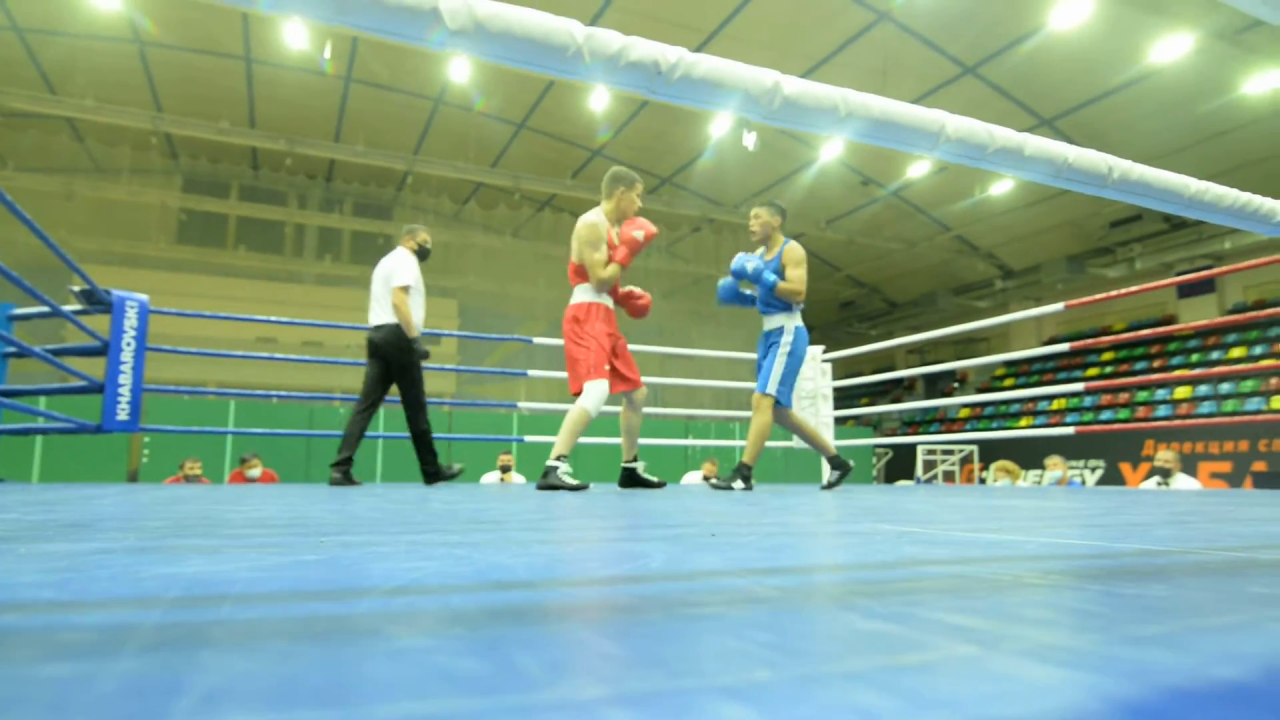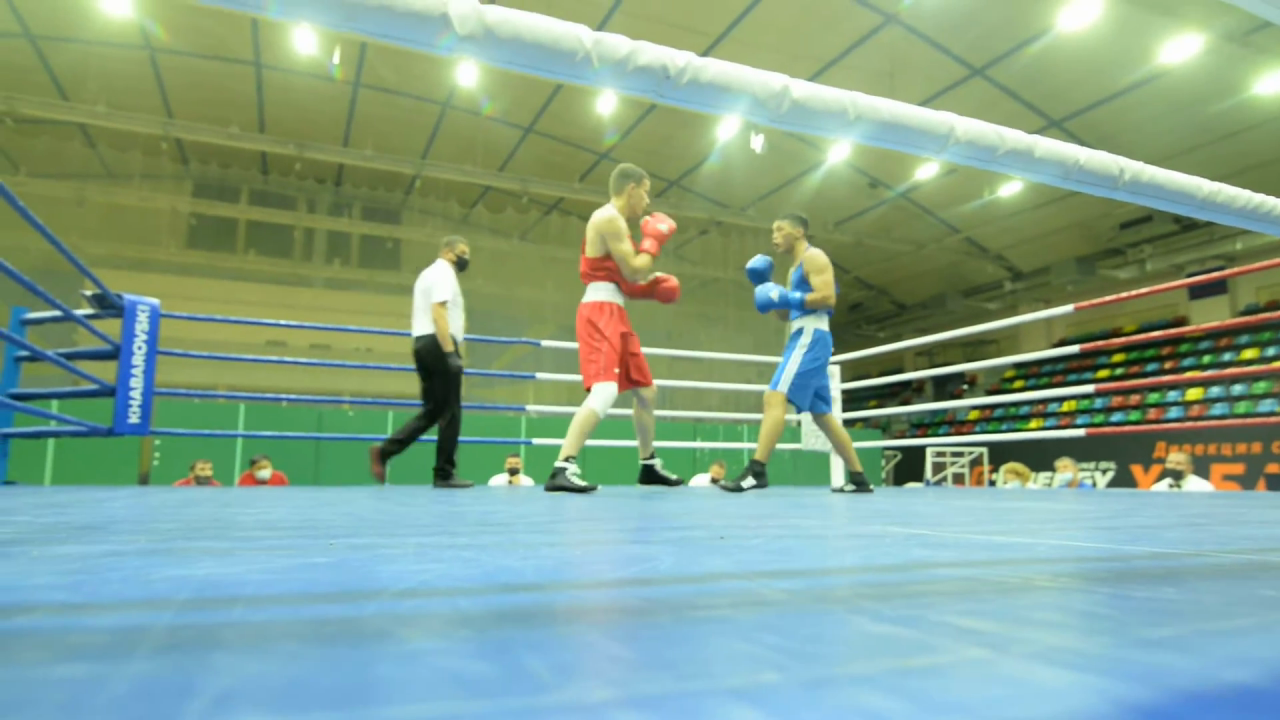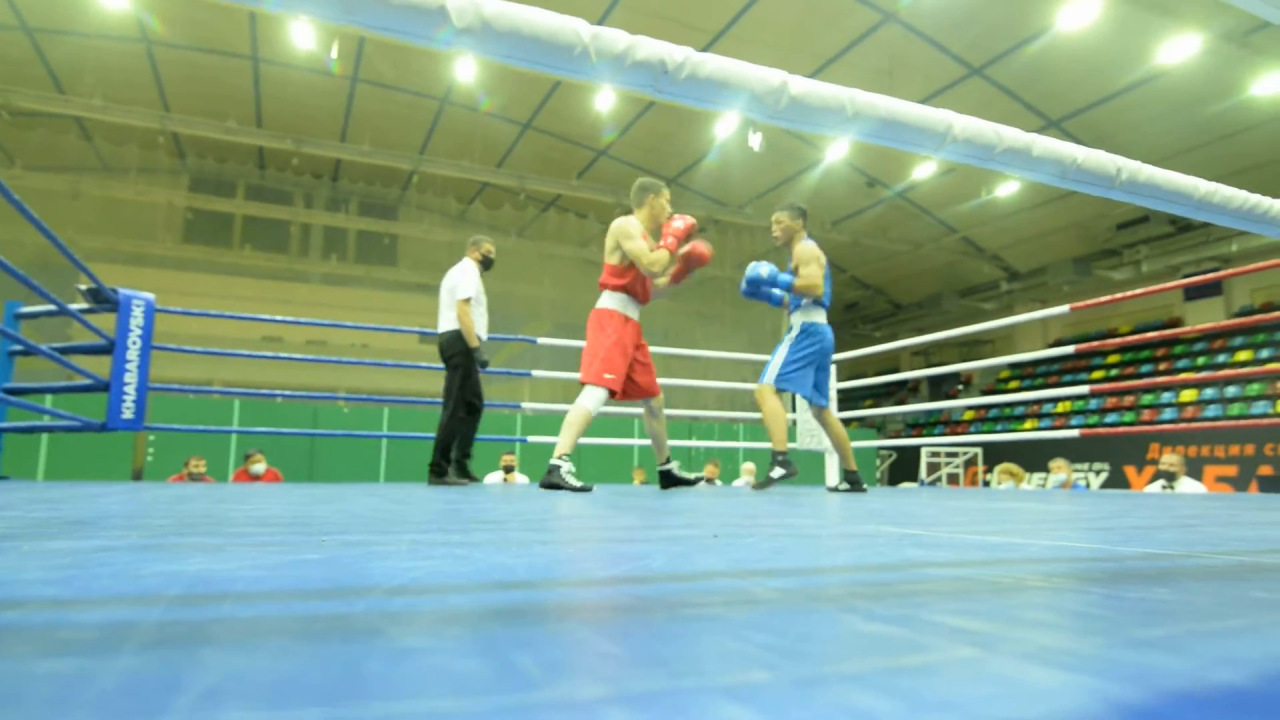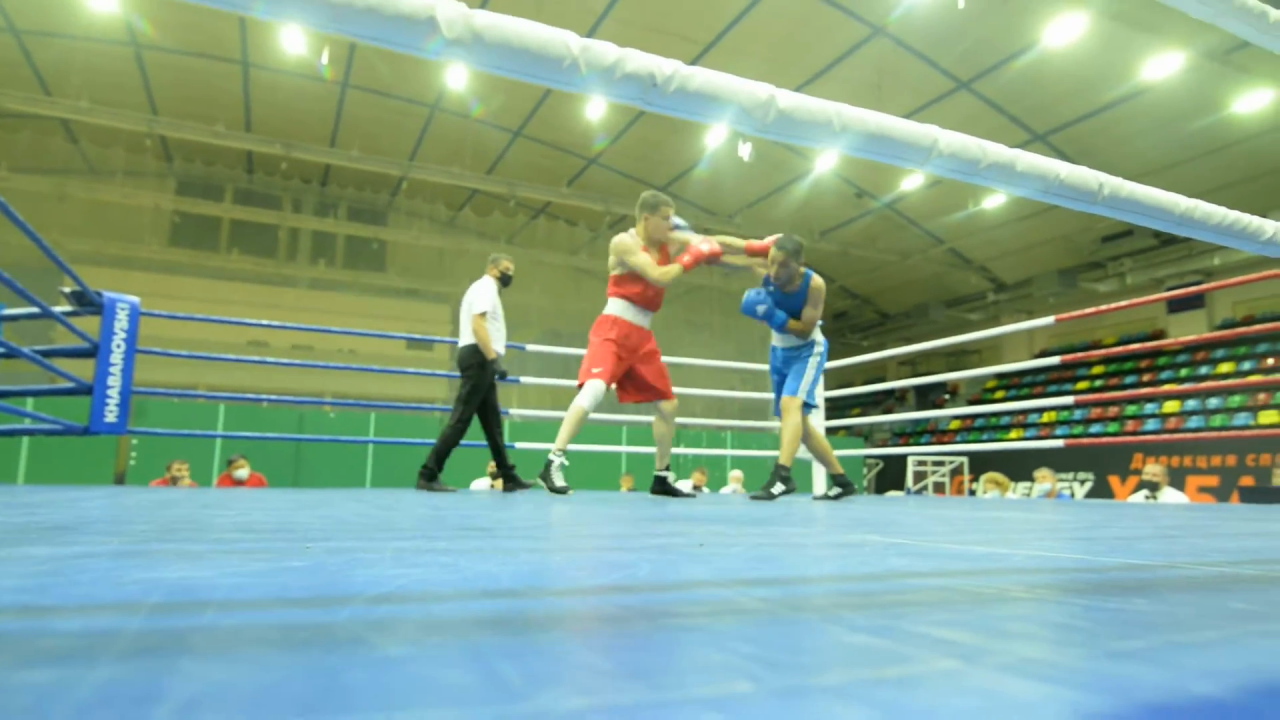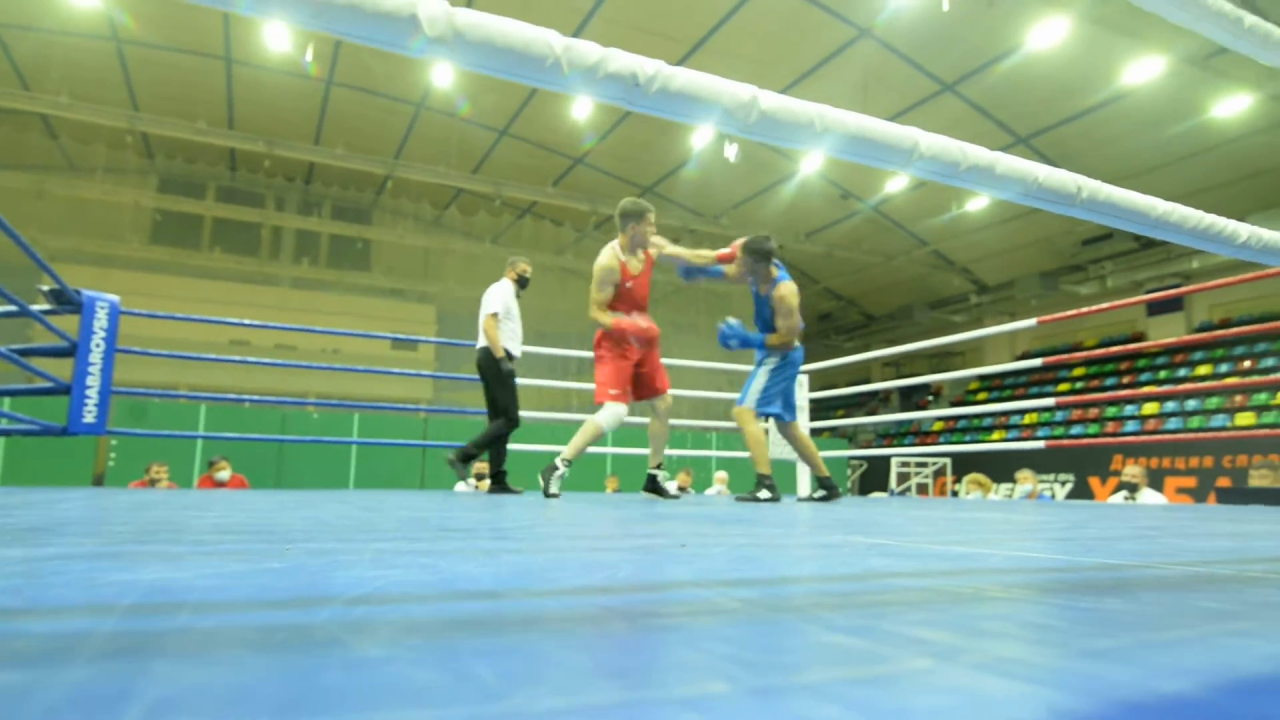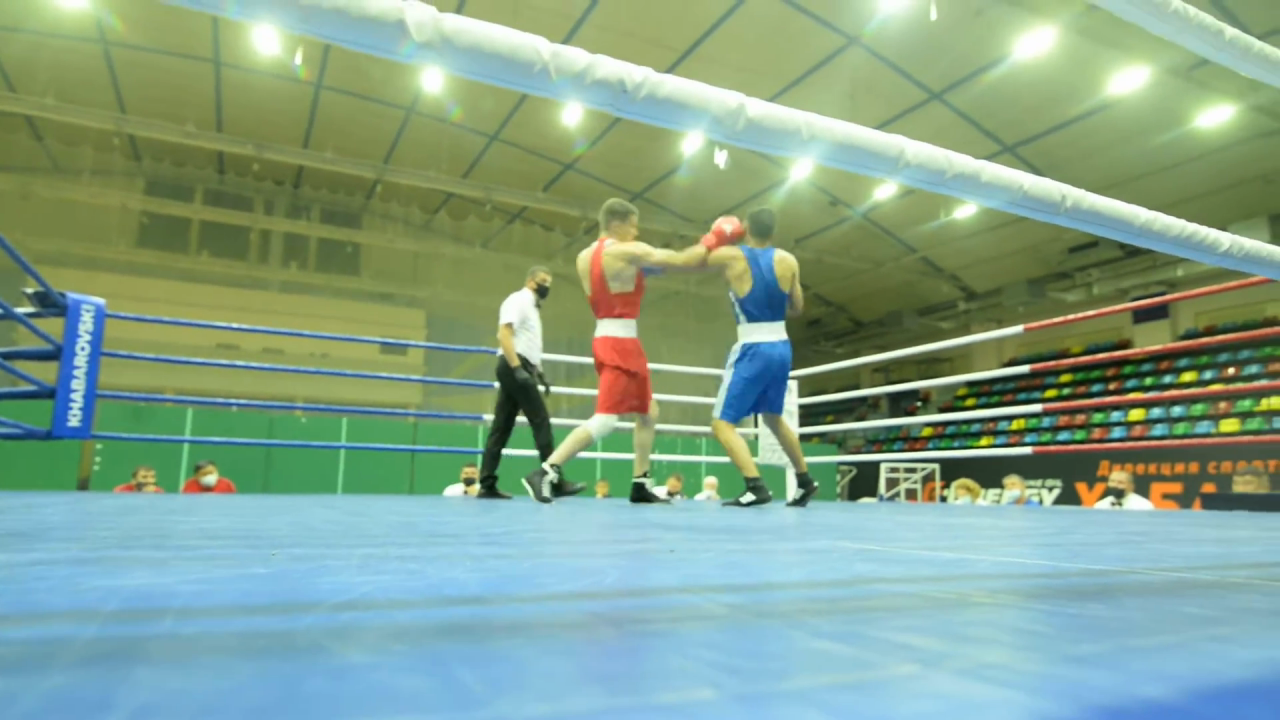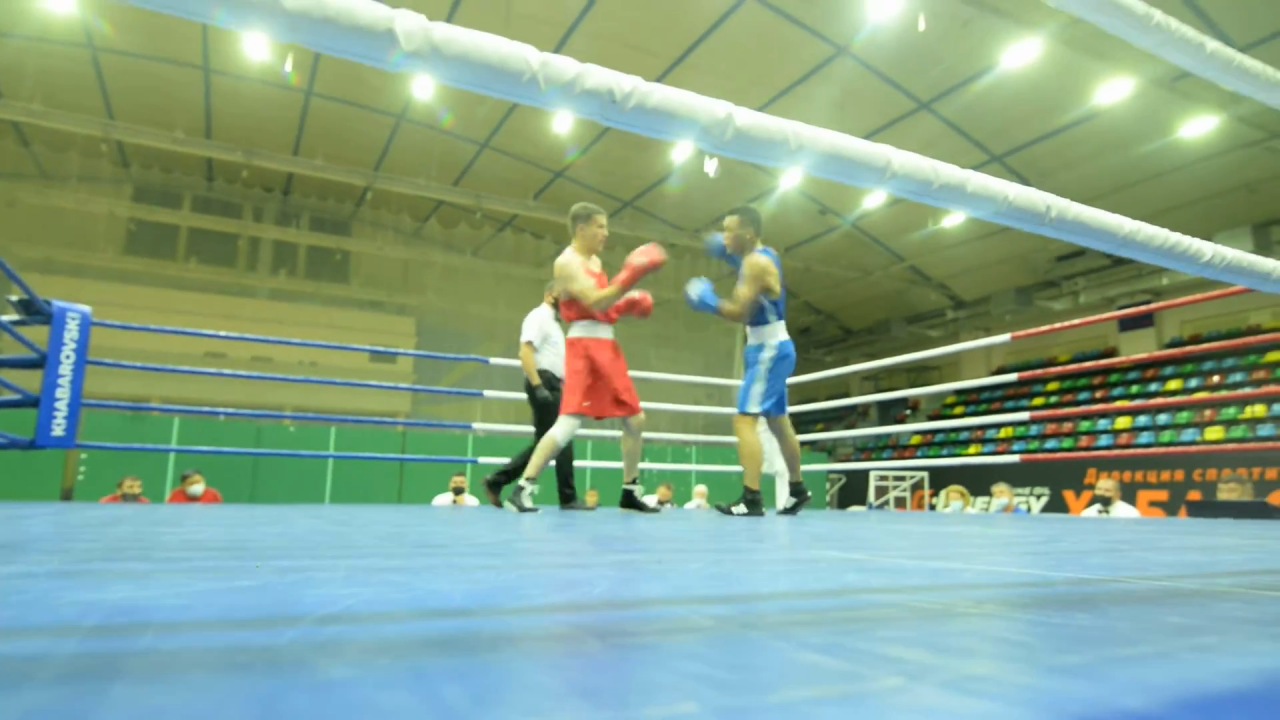
dt=0.2s
person 1, frame 1
left shoulder: (610, 228)
right shoulder: (593, 224)
right elbow: (598, 280)
left wrist: (622, 295)
right wrist: (630, 250)
left hip: (603, 319)
right hip: (588, 316)
left knee: (636, 393)
right knee: (597, 392)
left ankle: (631, 469)
right ankle: (554, 468)
person 1, frame 2
left shoulder: (617, 221)
right shoulder: (609, 218)
right elbow: (632, 271)
left wrist: (649, 286)
right wrist: (653, 242)
left hip: (614, 315)
right hip: (601, 313)
left knee: (646, 391)
right knee: (605, 391)
left ankle: (649, 466)
right ankle: (562, 469)
person 1, frame 3
left shoulder: (644, 236)
right shoulder: (625, 226)
left elbow: (655, 285)
right elbow: (653, 267)
left wrist: (685, 265)
right wrist: (672, 240)
left hip: (629, 325)
right hip: (610, 321)
left knee: (654, 401)
right knee: (597, 392)
left ankle: (667, 469)
right ankle: (558, 467)
person 1, frame 4
left shoulder: (673, 239)
right shoulder: (622, 243)
left elbow: (718, 245)
right elbow: (659, 279)
left wrist: (756, 247)
right wrist: (692, 257)
left hip: (643, 336)
right hip: (614, 328)
left knee: (667, 406)
right knee: (593, 390)
left ankle: (662, 477)
right ankle: (555, 462)
person 1, frame 5
left shoulder: (650, 245)
right shoulder: (606, 262)
left elbow: (687, 257)
right elbow: (595, 311)
left wrist: (725, 255)
right wrist: (626, 326)
left hip: (640, 339)
right hip: (614, 340)
left knee: (662, 403)
right knee: (614, 411)
left ankle: (654, 476)
right ankle: (558, 467)
person 1, frame 6
left shoulder: (584, 258)
right shoulder: (628, 251)
right elbow: (681, 261)
right wrist: (714, 239)
left hip: (610, 340)
right hip: (620, 343)
left knee: (648, 414)
right knee: (605, 420)
left ankle: (641, 484)
right ankle: (546, 471)
person 1, frame 7
left shoulder: (595, 261)
right shoulder: (568, 262)
right elbow: (595, 303)
left wrist: (628, 304)
right wrist: (631, 275)
left hip: (606, 347)
right hip: (586, 346)
left knee: (635, 419)
right knee: (570, 421)
left ankle: (631, 490)
right ankle: (523, 487)
person 2, frame 1
left shoulder: (792, 250)
right shoulder: (759, 254)
left elbow: (797, 294)
left wrist: (760, 275)
right wrist: (740, 295)
left hip: (788, 335)
right hip: (769, 336)
left knee: (762, 400)
right knee: (781, 413)
left ankle: (743, 474)
right ankle: (837, 463)
person 2, frame 2
left shoulder: (813, 256)
right shoulder: (796, 266)
left elbow: (828, 298)
right elbow: (785, 313)
left wrist: (786, 297)
right wrist: (764, 284)
left hip: (811, 337)
right hip: (806, 339)
left knee: (775, 398)
right knee: (823, 416)
left ankle: (755, 472)
right ankle: (858, 479)
person 2, frame 3
left shoulder: (804, 248)
right shoulder: (803, 253)
left elbow: (815, 289)
left wrist: (777, 278)
right wrist: (766, 292)
left hip: (806, 331)
right hip: (819, 334)
left knee: (765, 389)
right knee: (822, 412)
left ankle: (782, 460)
right ankle: (853, 477)
person 2, frame 4
left shoulder: (815, 285)
right shoulder: (768, 265)
left elbow: (805, 330)
left wrist: (772, 315)
left hip: (808, 349)
right hip: (779, 351)
left knee: (791, 406)
right knee: (800, 420)
left ankle: (782, 477)
right ankle: (842, 480)
person 2, frame 5
left shoulder: (784, 292)
right shoulder: (764, 263)
left elbow: (787, 340)
right elbow: (734, 272)
left wrist: (745, 338)
right wrist: (706, 269)
left hip: (780, 356)
right hip: (768, 353)
left knee: (744, 413)
right knee: (787, 425)
left ankle: (766, 484)
right ankle: (826, 483)
person 2, frame 6
left shoulder: (733, 256)
right shoulder: (787, 261)
right elbow: (796, 309)
left hip: (752, 350)
right hip: (781, 348)
left knee: (721, 423)
right knee: (773, 419)
left ankle: (756, 487)
right ankle: (804, 482)
person 2, frame 7
left shoulder: (757, 264)
right shoulder: (759, 256)
left elbow: (742, 313)
left wrist: (710, 302)
right wrist: (731, 254)
left hip: (769, 349)
right hip: (775, 348)
left knee: (744, 419)
right knee: (778, 422)
left ankle: (752, 499)
right ankle: (797, 489)
person 3, frame 1
left shoulder: (385, 262)
right shoulder: (405, 260)
right elbow: (399, 300)
right wrist: (415, 339)
left hip: (377, 335)
right hip: (397, 336)
left knee: (367, 403)
right knee: (415, 406)
left ankle: (341, 468)
right ankle: (432, 470)
person 3, frame 2
left shoulder: (429, 274)
right shoulder: (444, 274)
right elbow: (439, 315)
right wrist: (451, 354)
left hip: (422, 345)
right hip: (438, 346)
left knee: (432, 412)
right knee: (449, 411)
left ankle: (385, 449)
right ankle: (444, 474)
person 3, frame 3
left shoulder: (458, 272)
right shoulder: (468, 271)
right elbow: (463, 312)
right wrist: (476, 349)
left hip: (452, 342)
right hip: (460, 342)
left knee: (472, 405)
right knee: (457, 407)
left ankle: (460, 464)
right ankle: (438, 471)
person 3, frame 4
left shoulder: (485, 290)
right shoulder: (485, 288)
right elbow: (478, 326)
right wrist: (494, 360)
left hip: (478, 360)
right hip: (478, 358)
left knee: (492, 421)
right knee: (460, 418)
left ankle: (509, 478)
right ankle: (428, 475)
person 3, frame 5
left shoulder: (508, 294)
right shoulder: (501, 290)
right elbow: (489, 326)
left wrist: (505, 361)
right wrist: (503, 360)
left hip: (498, 361)
right hip: (495, 360)
left knee: (502, 419)
right knee: (509, 419)
left ankle: (498, 480)
right ankle: (462, 457)
person 3, frame 6
left shoulder: (531, 306)
right shoulder: (519, 300)
right elbow: (503, 334)
left wrist: (539, 374)
right wrist: (517, 368)
left hip: (521, 371)
right hip: (513, 369)
left knee: (502, 429)
right knee: (541, 423)
left ankle: (487, 484)
right ankle: (555, 483)
person 3, frame 7
left shoulder: (553, 323)
right shoulder: (539, 317)
right elbow: (525, 353)
right wrist: (539, 386)
left hip: (550, 386)
right hip: (543, 386)
left ankle: (497, 481)
right ankle: (568, 498)
